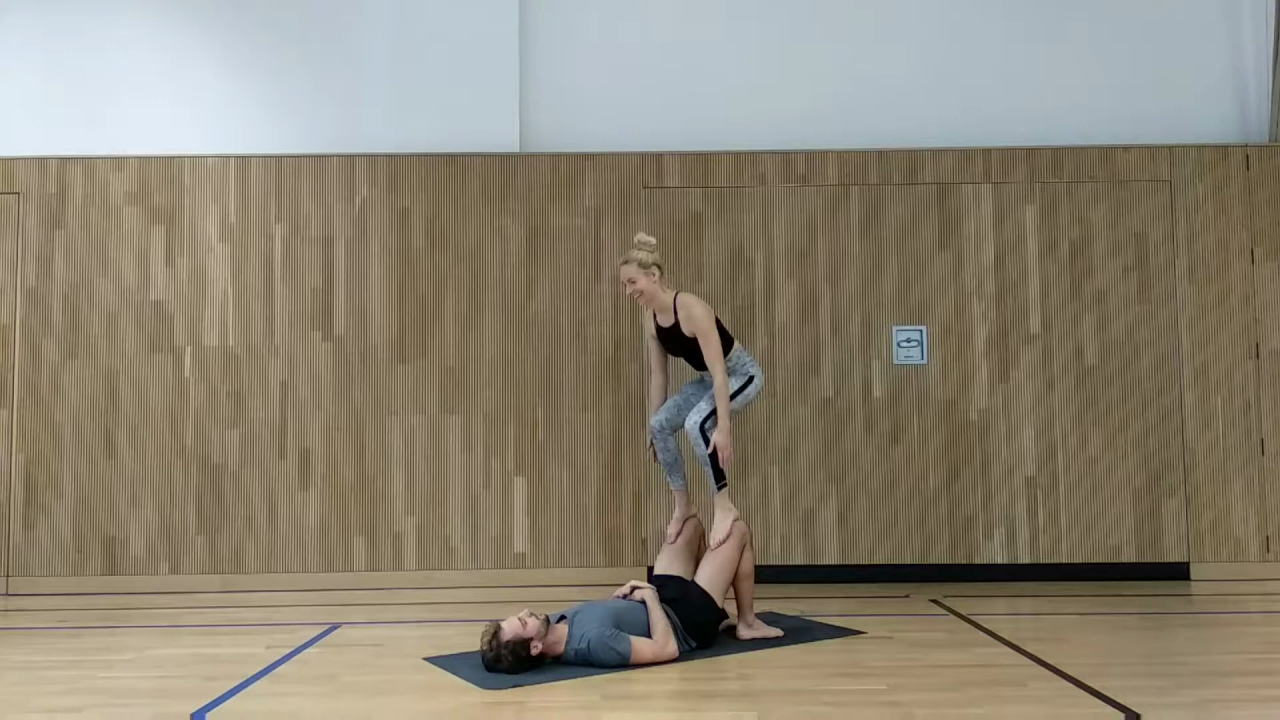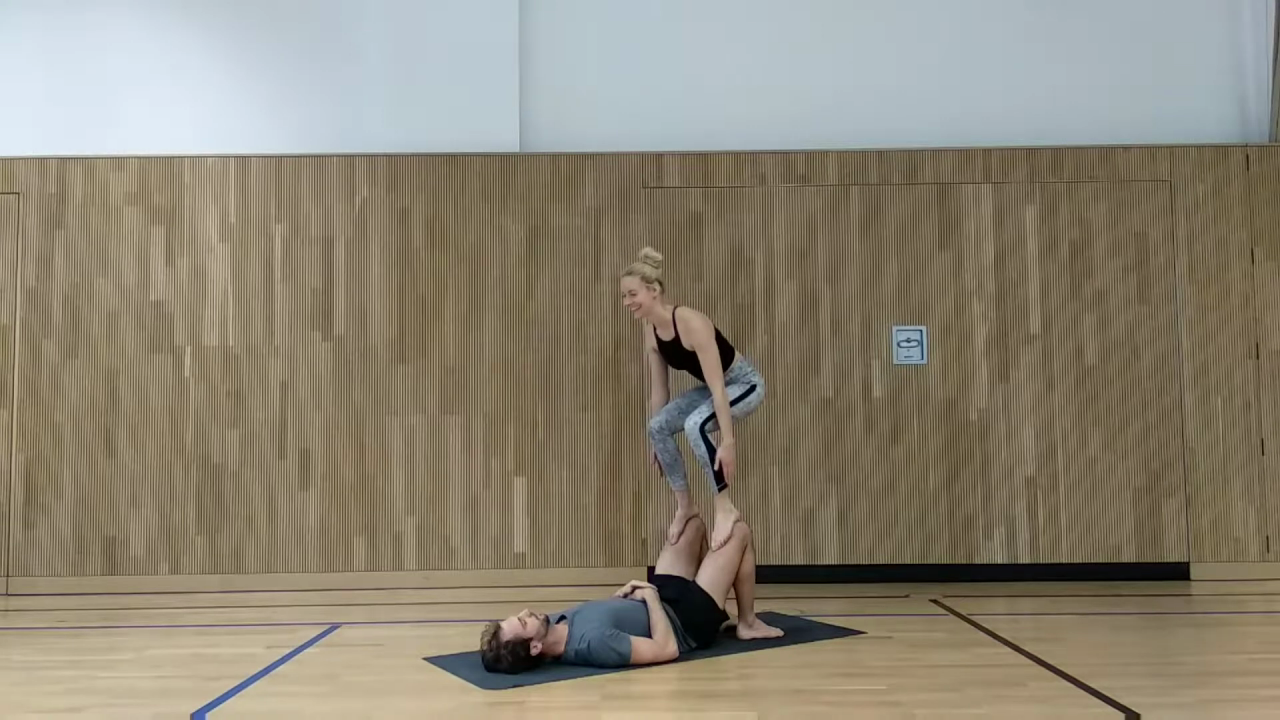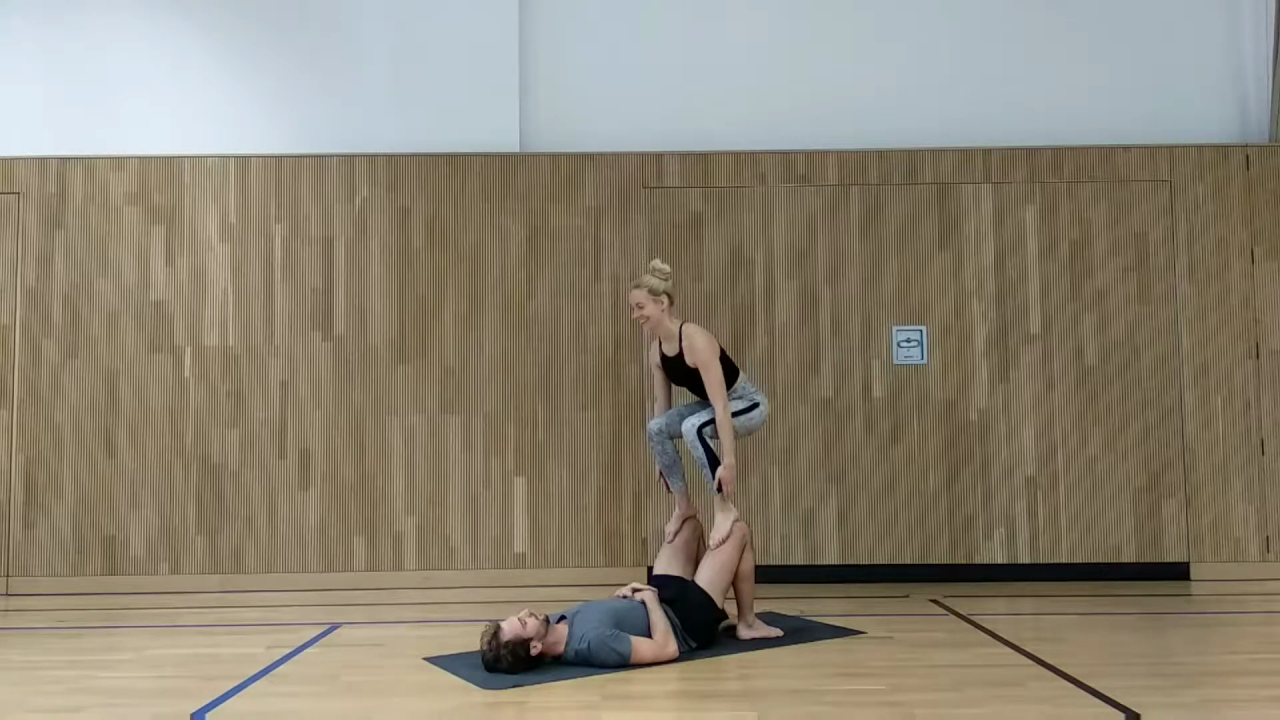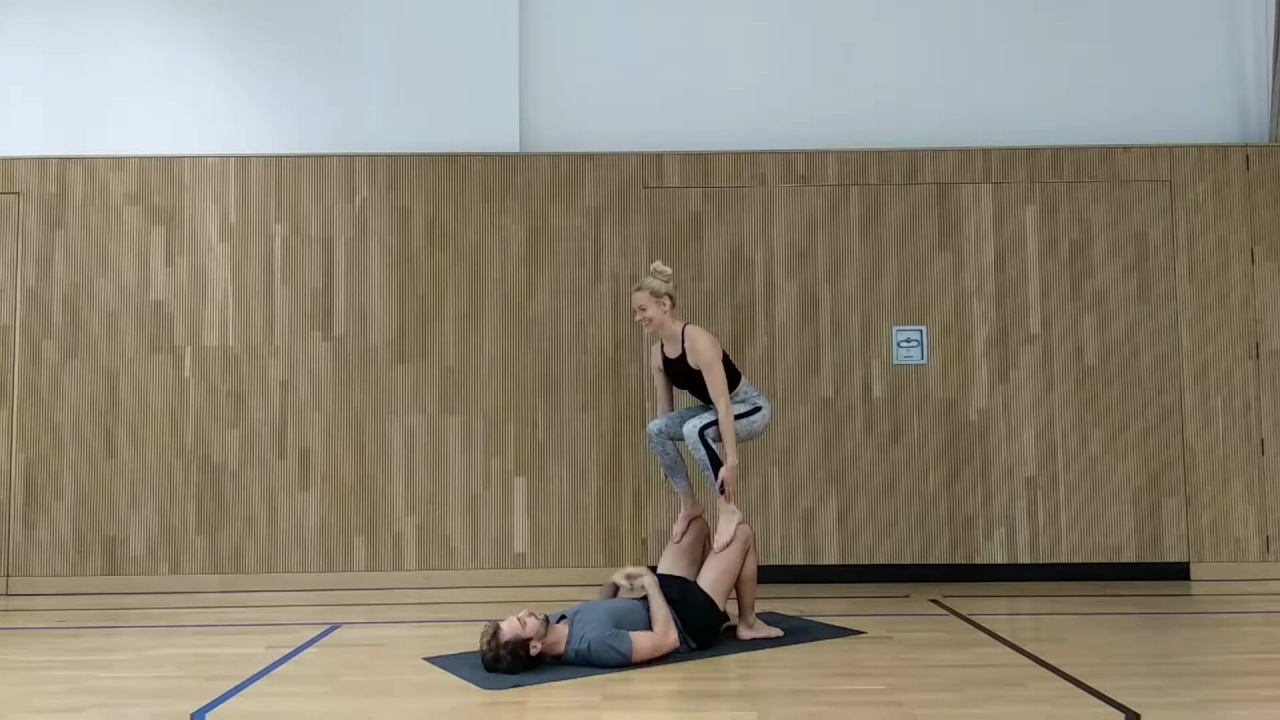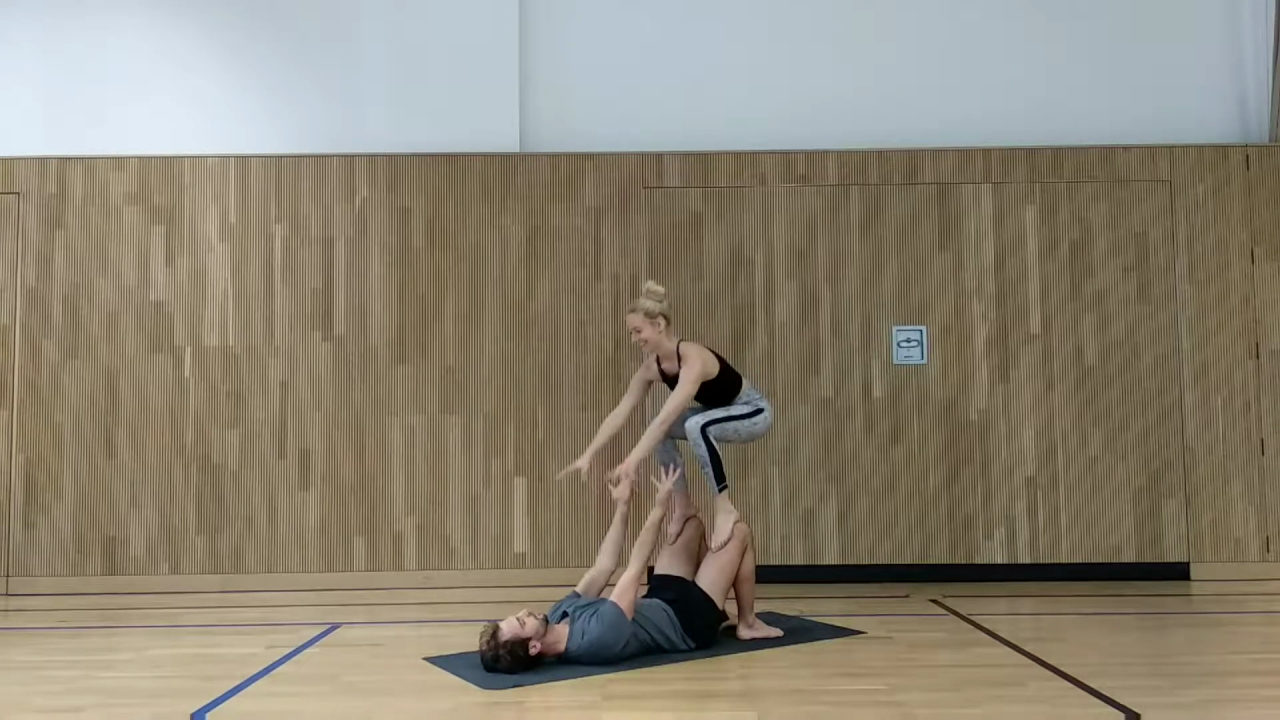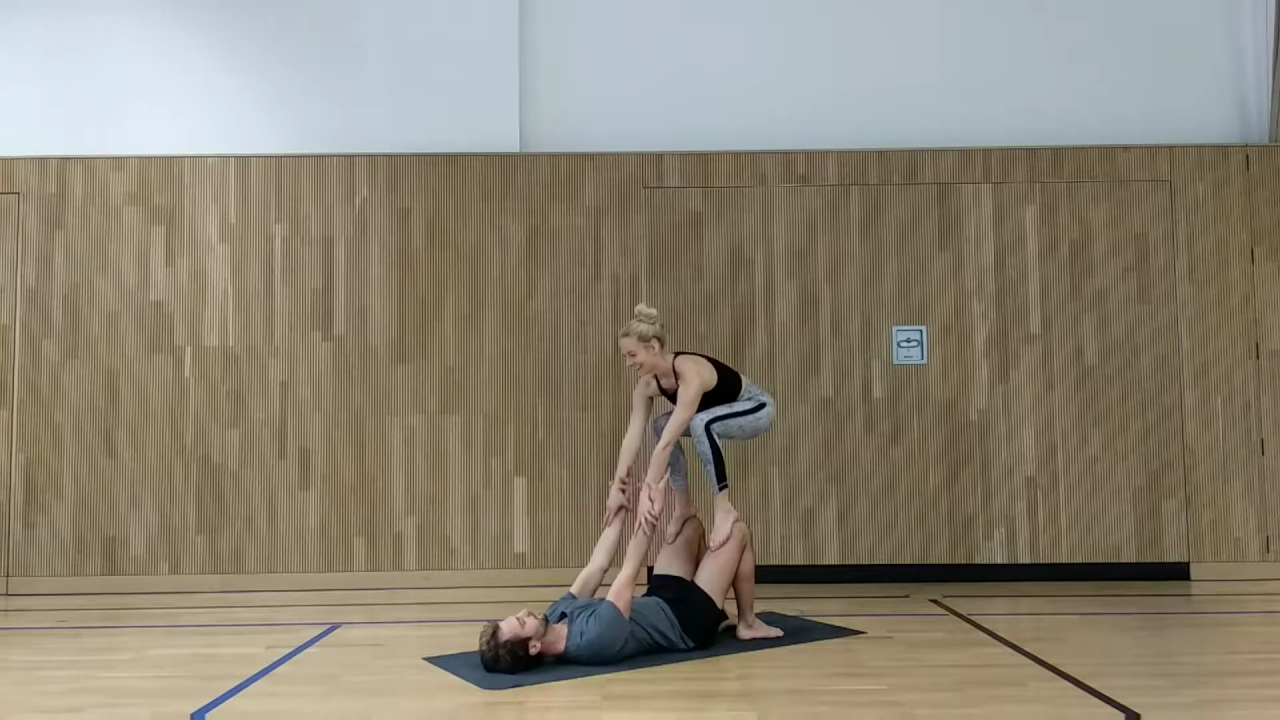
dt=0.7s
person 1, frame 1
left shoulder: (555, 625)
right shoulder: (591, 642)
right elbow: (667, 649)
left wrist: (618, 595)
right wrist: (650, 598)
left hip: (664, 603)
right hip: (688, 624)
left knee: (692, 524)
right knee: (738, 530)
left ankle: (717, 614)
right ankle: (747, 623)
person 1, frame 2
left shoulder: (555, 624)
right shoulder: (592, 642)
right elbow: (667, 649)
left wrist: (620, 595)
right wrist: (650, 598)
left hip: (664, 603)
right hip: (688, 622)
left knee: (695, 524)
right knee: (739, 532)
left ankle: (717, 612)
right ankle: (747, 623)
person 1, frame 3
left shoulder: (555, 624)
right shoulder: (591, 643)
right elbow: (667, 648)
left wrist: (619, 596)
right wrist: (649, 599)
left hip: (664, 604)
right hip: (688, 623)
left knee: (691, 525)
right knee: (738, 531)
left ankle: (718, 615)
right ankle: (747, 624)
person 1, frame 4
left shoulder: (557, 623)
right shoulder: (592, 644)
right elbow: (669, 640)
left wrist: (612, 584)
right wrist: (651, 587)
left hip: (663, 602)
right hip: (690, 623)
left knee: (698, 525)
right knee: (742, 533)
left ankle: (719, 611)
right ankle: (748, 624)
person 1, frame 5
left shoulder: (559, 616)
right shoulder: (597, 638)
left elbow: (603, 567)
right elbow: (634, 571)
left wrist: (622, 508)
right wrist: (659, 508)
left hip: (661, 604)
right hip: (690, 624)
left knee: (693, 524)
right knee: (739, 532)
left ankle: (719, 613)
right ankle: (748, 624)
person 1, frame 6
left shoulder: (557, 617)
right shoulder: (595, 640)
left elbow: (597, 565)
right elbow: (629, 571)
left wrist: (621, 509)
right wrist: (649, 514)
left hip: (660, 603)
right hip: (688, 623)
left knee: (692, 525)
right knee: (738, 532)
left ankle: (717, 612)
right ankle: (748, 623)
person 2, frame 1
left shoulder: (692, 309)
right shoulder: (651, 321)
left elbow: (720, 371)
right elbow: (658, 375)
left wrist: (724, 427)
right wrist: (654, 421)
left hip: (741, 373)
right hip: (707, 379)
left knee: (695, 423)
right knee: (659, 425)
left ankle: (724, 507)
right ankle: (682, 506)
person 2, frame 2
left shoulder: (691, 323)
right shoulder: (651, 335)
left elbow: (718, 386)
right elbow: (658, 389)
left wrist: (728, 442)
right wrist: (656, 443)
left hip: (744, 383)
right hip: (710, 387)
left knee: (695, 425)
right knee: (658, 426)
left ankle: (725, 508)
right ankle: (684, 505)
person 2, frame 3
left shoulder: (695, 340)
right shoulder: (656, 350)
left elbow: (721, 406)
right elbow: (661, 405)
left wrist: (729, 461)
right wrist: (663, 460)
left hip: (749, 404)
right hip: (712, 405)
left knee: (692, 427)
right knee: (655, 428)
left ankle: (724, 508)
right ankle: (682, 505)
person 2, frame 4
left shoulder: (698, 342)
right shoulder: (657, 353)
left elbow: (724, 405)
right elbow: (665, 409)
left wrist: (731, 461)
right wrist: (669, 464)
left hip: (751, 408)
right hip: (714, 410)
left knee: (695, 429)
right knee: (656, 429)
left ankle: (727, 509)
right ankle: (689, 505)
person 2, frame 5
left shoulder: (694, 358)
right shoulder: (650, 367)
left elbow: (666, 418)
right elbow: (619, 413)
left wrist: (632, 460)
right wrist: (586, 457)
left hip: (753, 410)
right hip: (721, 410)
left knee: (696, 425)
right knee: (660, 431)
left ankle: (725, 509)
right ankle: (683, 505)
person 2, frame 6
left shoulder: (690, 374)
right shoulder: (647, 384)
left elbow: (667, 443)
right elbow: (633, 436)
left hip: (756, 407)
right hip: (723, 411)
left knee: (701, 423)
right knee: (661, 425)
left ankle: (724, 509)
right ankle: (683, 506)
